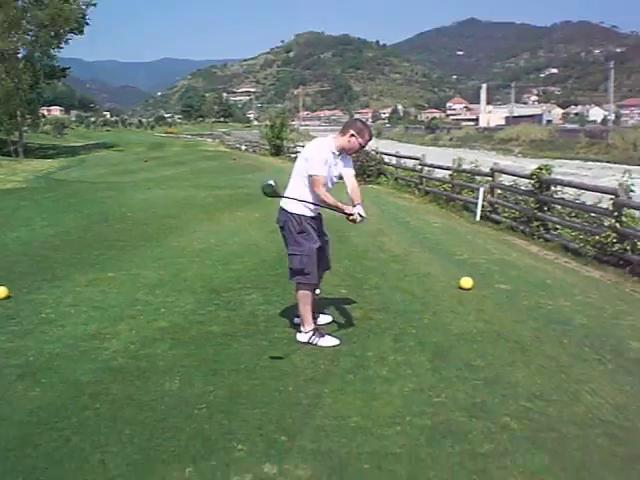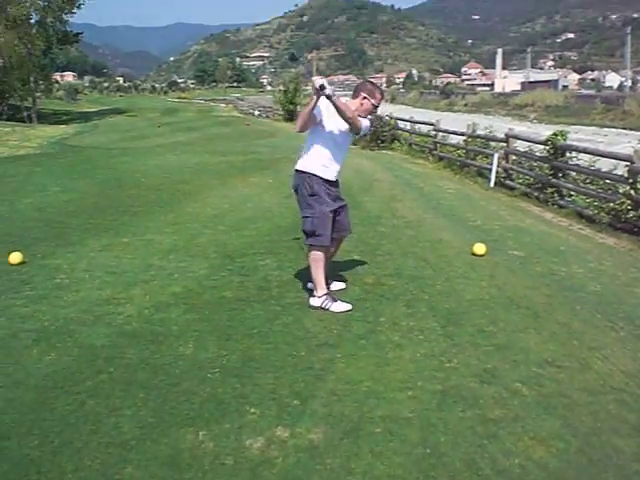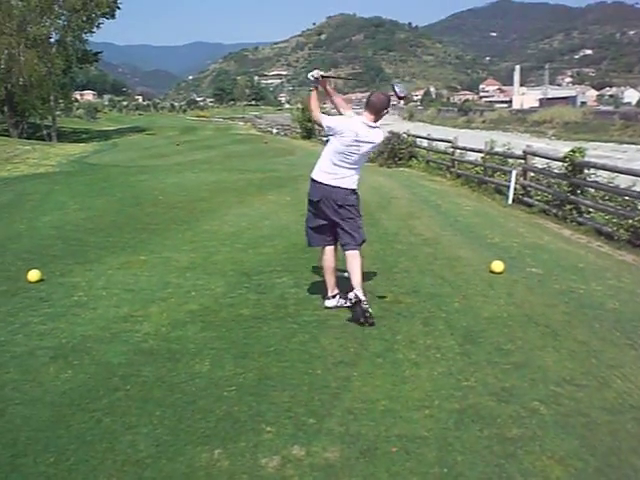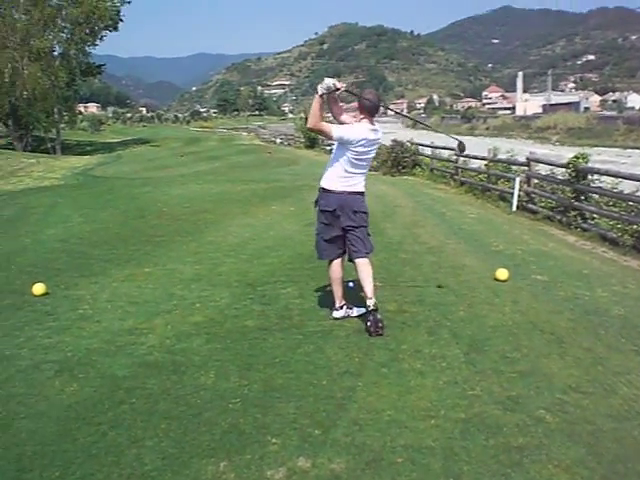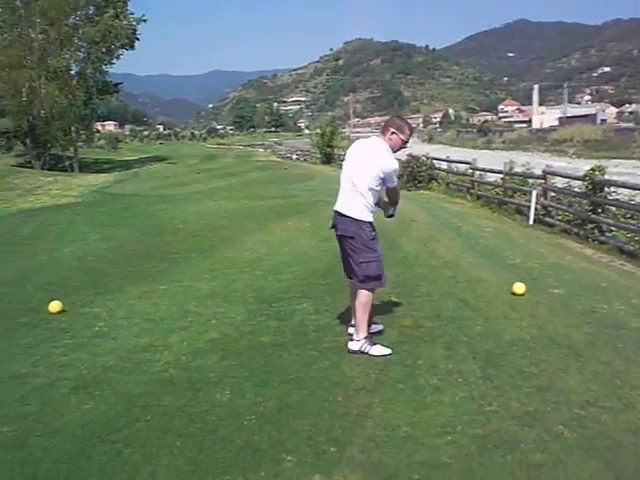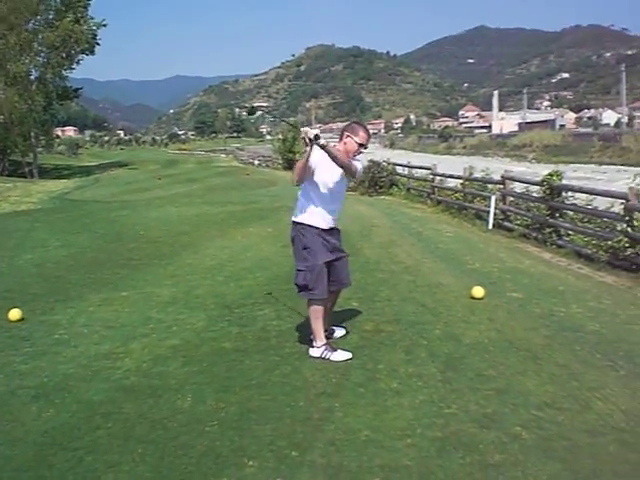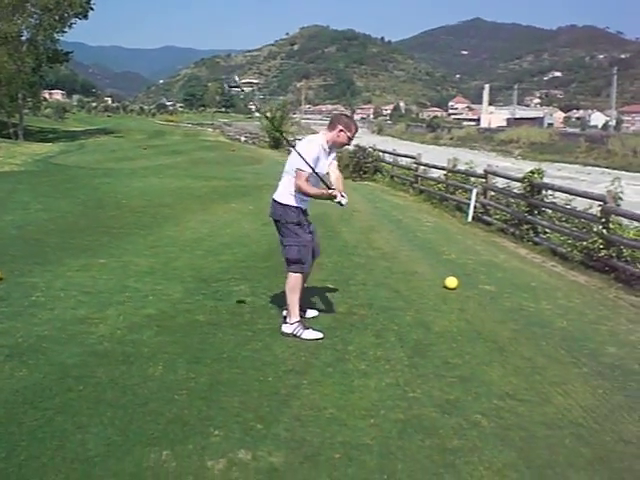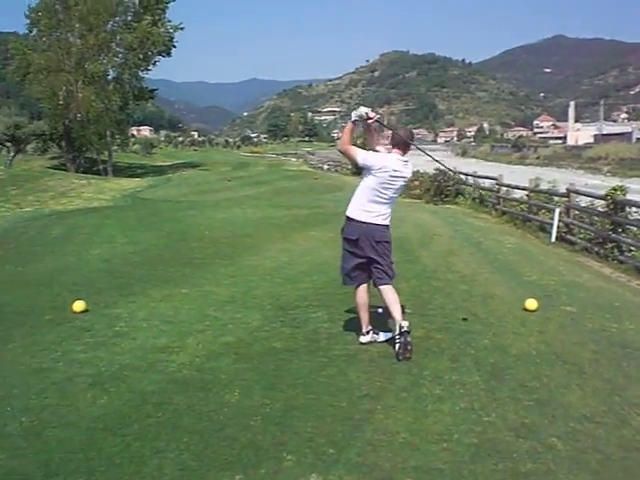
dt=0.5s
person 1, frame 1
left shoulder: (344, 157)
right shoulder: (319, 150)
left elbow: (351, 182)
right elbow: (318, 191)
left wrist: (357, 205)
right wrist: (342, 208)
left hip: (309, 215)
right hip: (296, 215)
left knee: (317, 268)
right knee: (306, 271)
left ankle: (305, 314)
right ankle: (307, 329)
person 1, frame 2
left shoulder: (364, 123)
right shoulder: (324, 106)
left elbow: (351, 120)
right elbow: (300, 127)
left wrist: (331, 96)
right wrist: (316, 97)
left hip: (329, 182)
right hip: (310, 177)
left knee: (338, 232)
right knee: (320, 234)
left ankle: (319, 279)
right ankle: (320, 294)
person 1, frame 3
left shoulder: (345, 125)
right shoulder: (378, 136)
left elbow: (315, 115)
left wrist: (316, 87)
right wrist: (327, 88)
left hip: (319, 187)
right hip: (345, 193)
left knee: (327, 242)
right knee: (351, 244)
left ankle: (333, 295)
right ankle: (357, 293)
person 1, frame 4
left shoulder: (353, 133)
right shoulder: (375, 133)
left elbow: (313, 124)
right elbow: (342, 118)
left wrist: (321, 94)
right wrist: (332, 96)
left hip: (330, 197)
right hip: (355, 198)
left knee: (334, 254)
right knee: (361, 253)
left ankle: (340, 305)
right ankle: (371, 302)
person 1, frame 5
left shoulder: (357, 146)
right shoulder: (389, 162)
right elbow: (393, 197)
left wrist: (379, 202)
right wrist: (389, 208)
left hip: (341, 216)
right hip: (358, 222)
left knee: (356, 275)
right knee: (369, 279)
left ankle: (357, 323)
right ankle: (359, 338)
person 1, frame 6
left shoulder: (357, 166)
right shoulder: (313, 154)
left elbow: (345, 164)
right elbow: (298, 179)
left wrist: (324, 145)
right wrist: (308, 147)
left hip: (330, 230)
right hip: (307, 228)
left knee: (337, 282)
right knee: (317, 288)
left ankle: (324, 328)
right ankle: (319, 344)
person 1, frame 7
left shoulder: (330, 150)
right shoulder: (312, 149)
left elbow: (335, 174)
right elbow: (300, 186)
left wrist: (339, 191)
right wrist: (330, 194)
left hip: (298, 208)
right hip: (287, 207)
left knee: (307, 257)
right knee: (299, 262)
left ankle: (293, 307)
right ankle: (292, 322)
person 1, frame 8
left shoulder: (380, 162)
right shoulder: (406, 168)
left elbow: (343, 147)
right elbow: (376, 146)
left wrist: (355, 120)
right wrist: (367, 124)
left hip: (356, 226)
right hip: (379, 229)
left knee: (360, 281)
right knee: (384, 281)
left ankle: (366, 331)
right ankle: (400, 324)
